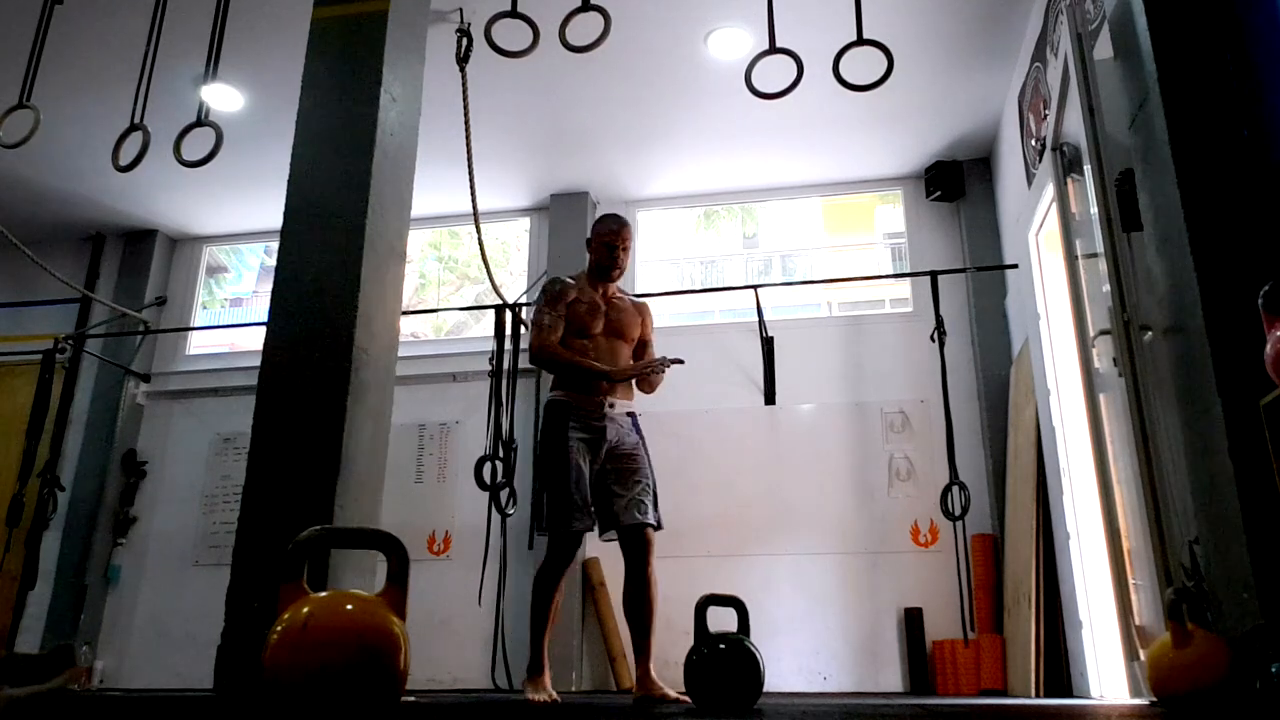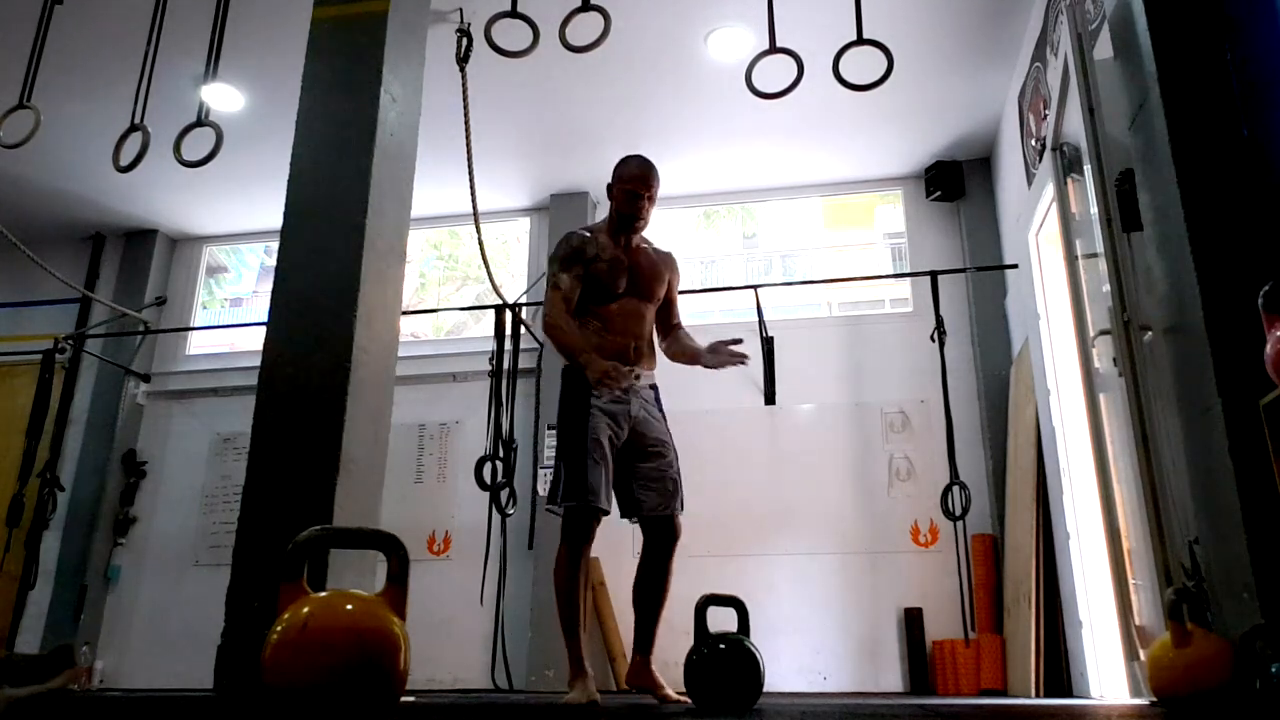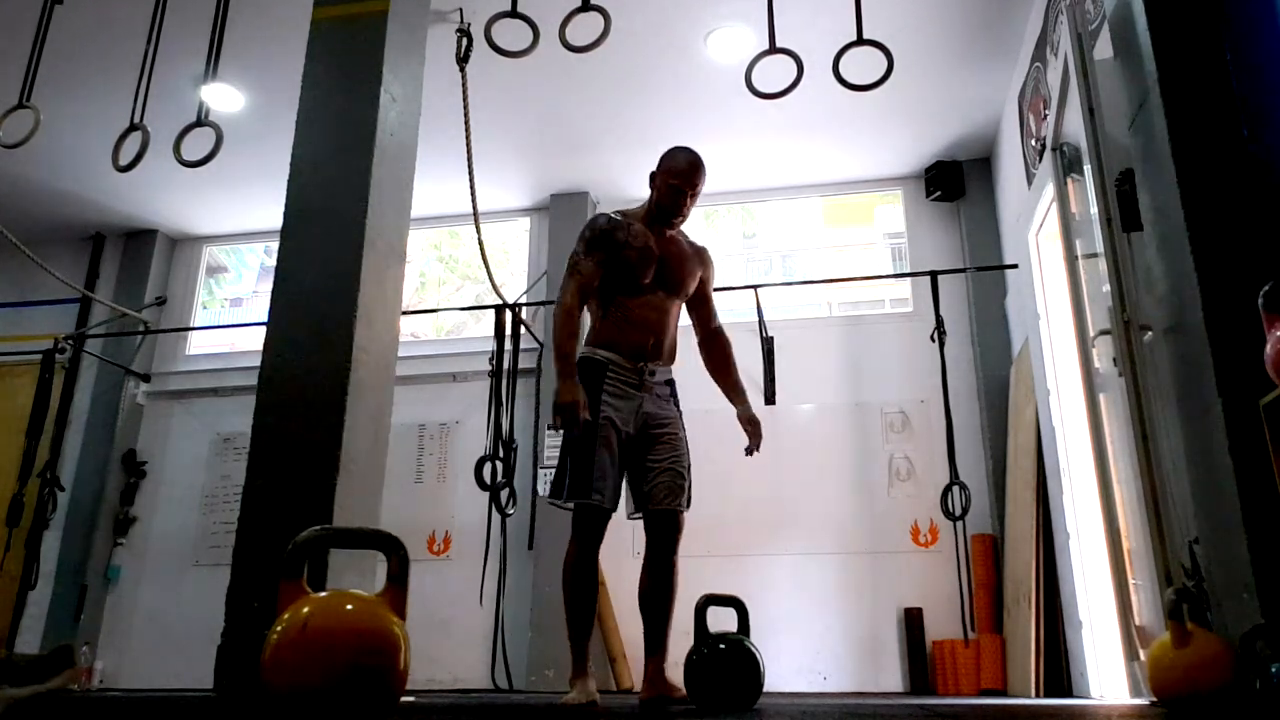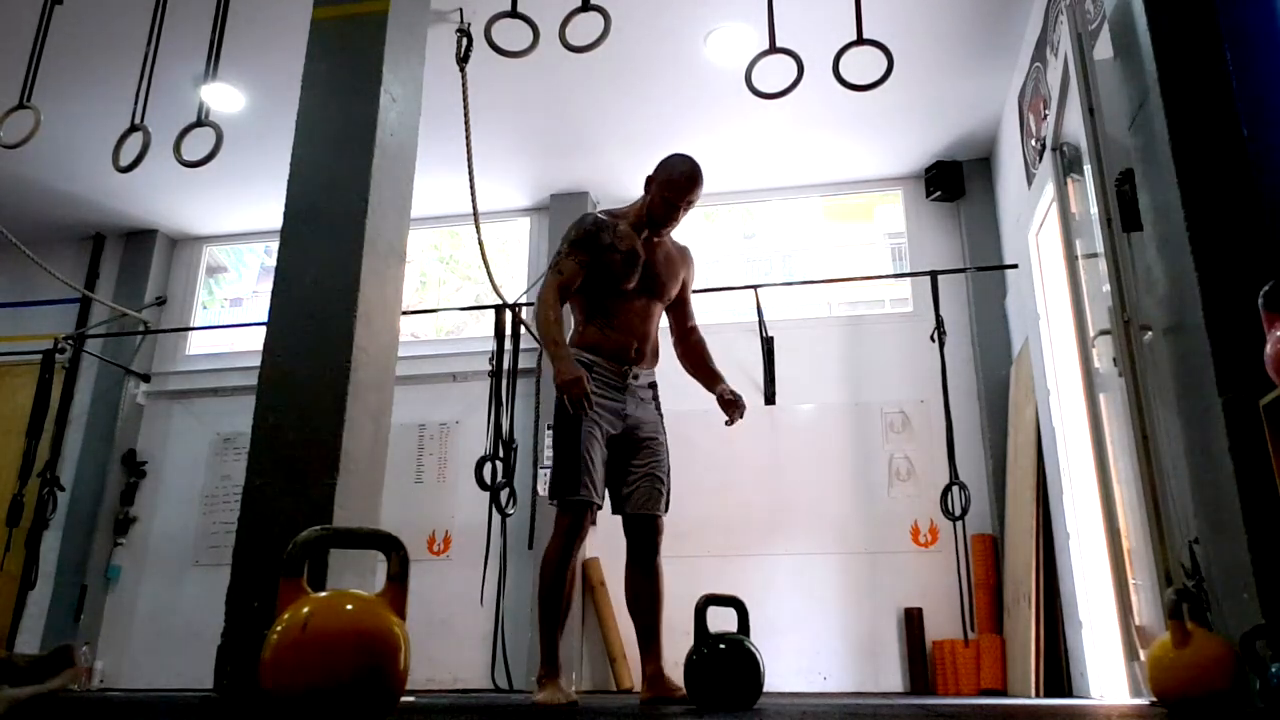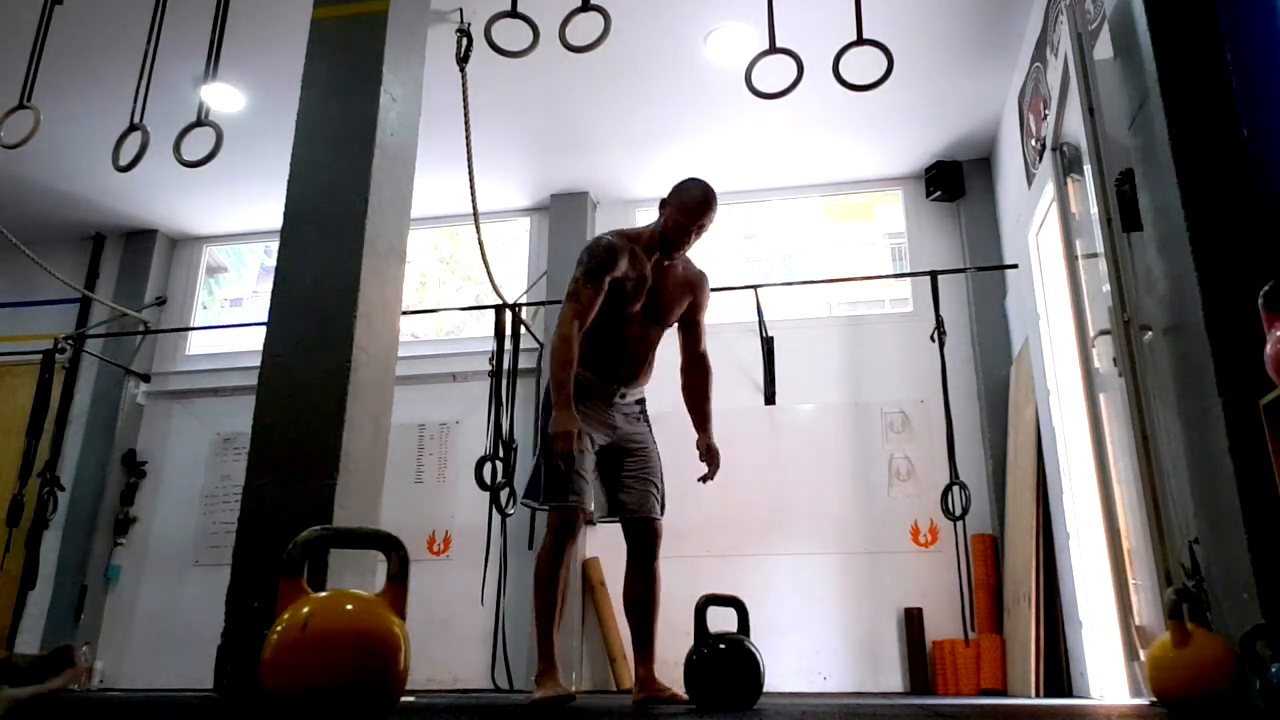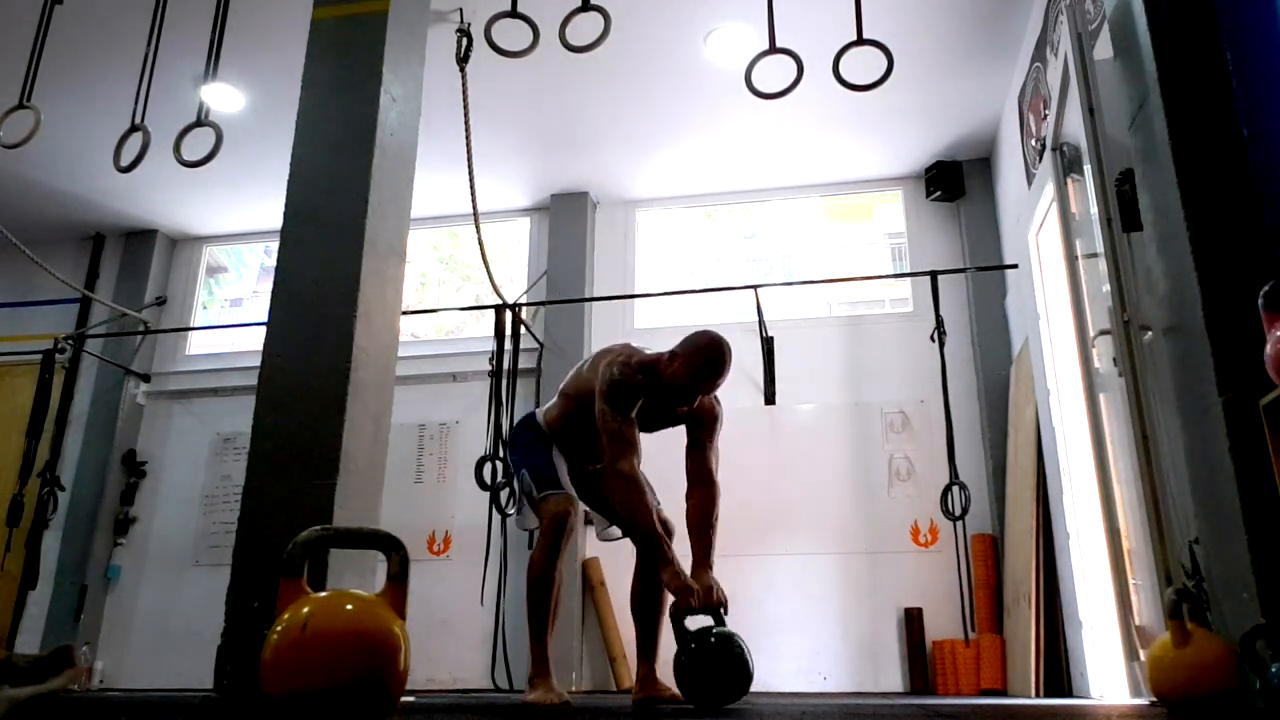
dt=0.7s
person 1, frame 1
left shoulder: (638, 310)
right shoulder: (561, 292)
left elbow: (645, 380)
right elbow: (541, 350)
left wrist: (652, 372)
right wrist: (610, 372)
left hip: (624, 424)
right hip: (571, 418)
left knee: (641, 544)
right knee: (565, 542)
left ankle: (645, 677)
right ankle: (537, 670)
person 1, frame 2
left shoulder: (663, 263)
right shoulder: (579, 245)
left elbow: (670, 334)
right elbow: (555, 315)
left wrist: (706, 355)
right wrist: (588, 360)
left hip: (645, 397)
right hip: (592, 393)
left knee: (664, 531)
right knee: (581, 524)
left ankle: (643, 665)
right ankle: (579, 672)
person 1, frame 3
left shoulder: (696, 257)
right shoulder: (608, 231)
left elbow: (710, 333)
right elbow: (570, 304)
left wrist: (740, 402)
right wrist: (566, 378)
left hip: (662, 391)
right hip: (604, 379)
left knee: (667, 527)
right knee: (590, 521)
left ankle: (655, 675)
right ankle: (580, 673)
person 1, frame 4
left shoulder: (680, 258)
right shoulder: (596, 230)
left elbow: (685, 332)
right elbow: (550, 297)
left wrist: (719, 385)
right wrist: (561, 359)
left hip: (643, 395)
right hip: (590, 383)
left knee: (647, 534)
right knee: (573, 522)
left ankle: (654, 675)
right ankle: (549, 674)
person 1, frame 5
left shoulder: (693, 282)
right shoulder: (610, 251)
left elbow: (696, 360)
right elbow: (569, 327)
left wrist: (705, 432)
right wrist: (562, 408)
left hip: (632, 408)
right hip: (581, 399)
left knee: (647, 535)
right knee: (565, 522)
left ankle: (645, 676)
right ankle: (547, 671)
person 1, frame 6
left shoulder: (705, 410)
right shoulder: (623, 373)
left elbow: (703, 486)
right elbow: (625, 473)
left wrist: (704, 570)
right wrist: (671, 568)
left hip: (599, 457)
right hip: (542, 439)
left knee: (657, 532)
right knee: (560, 516)
left ankle: (646, 677)
right ankle: (539, 675)
